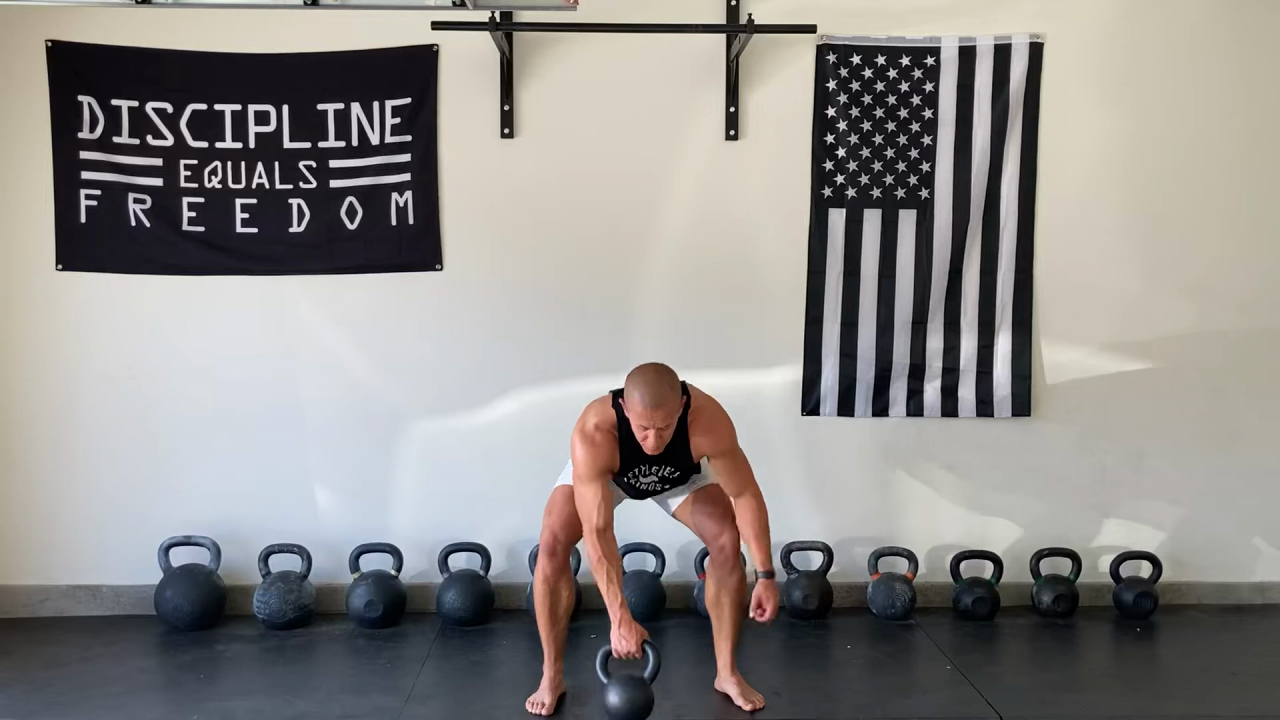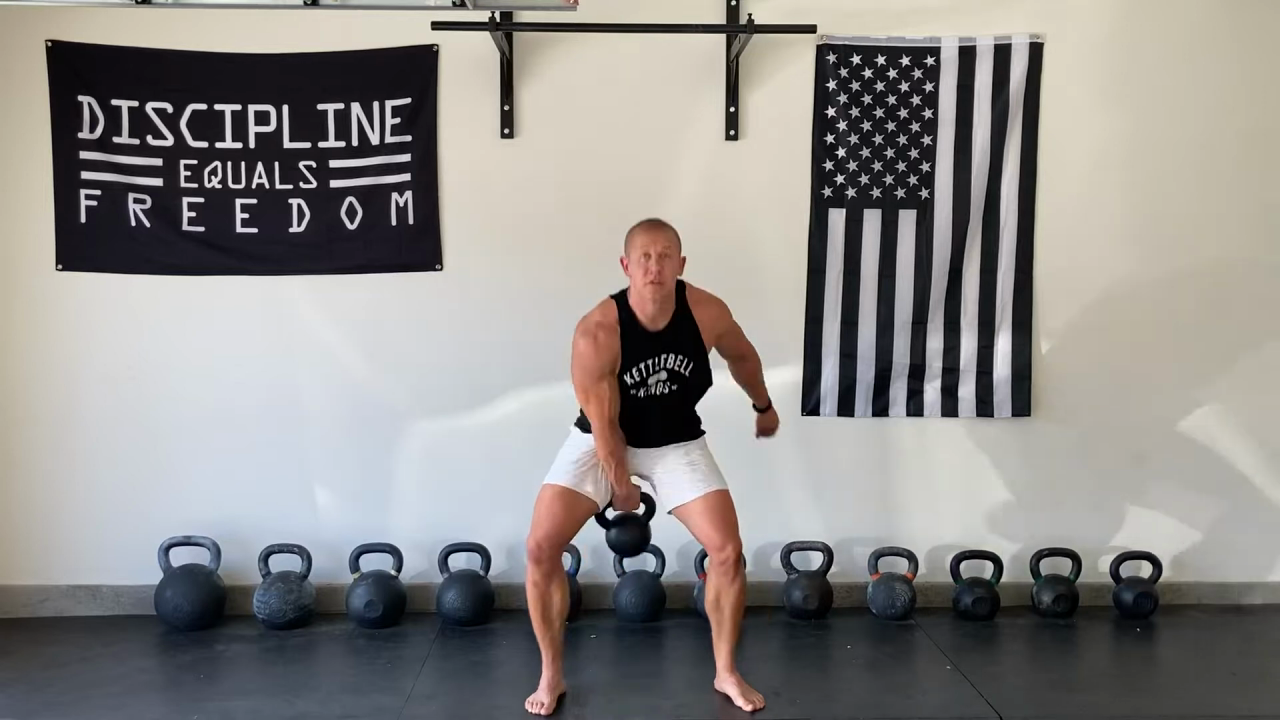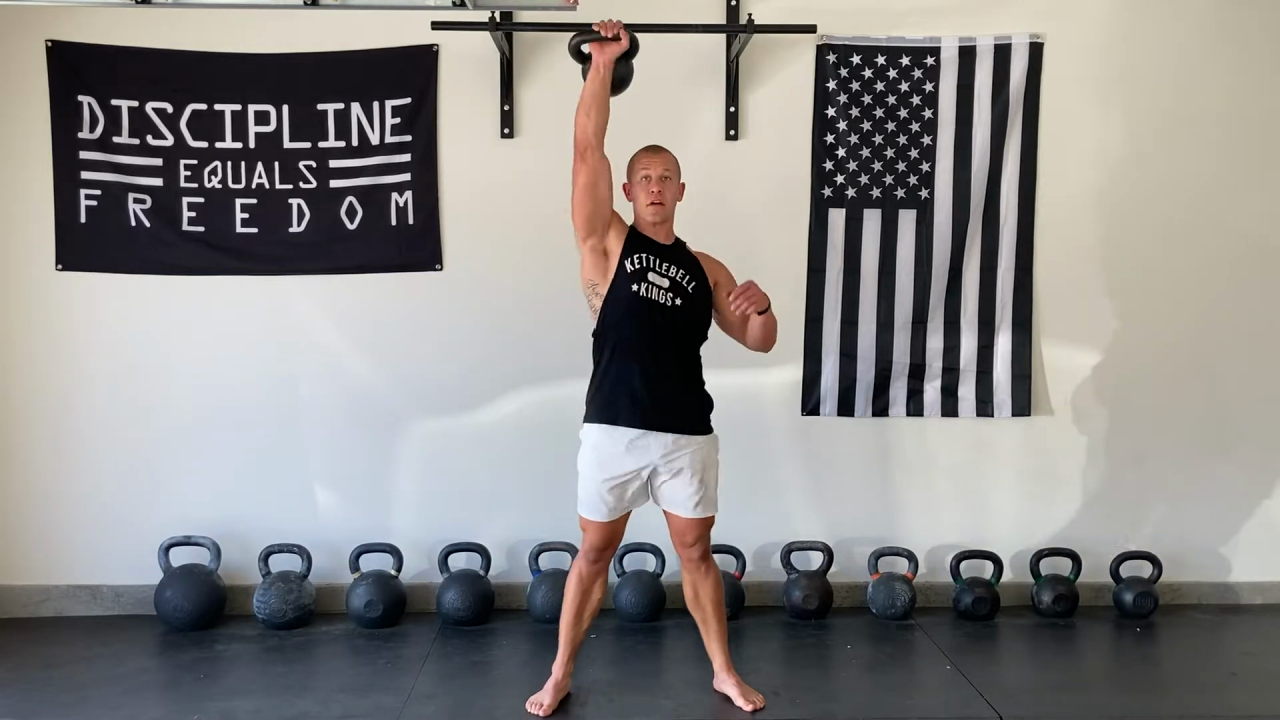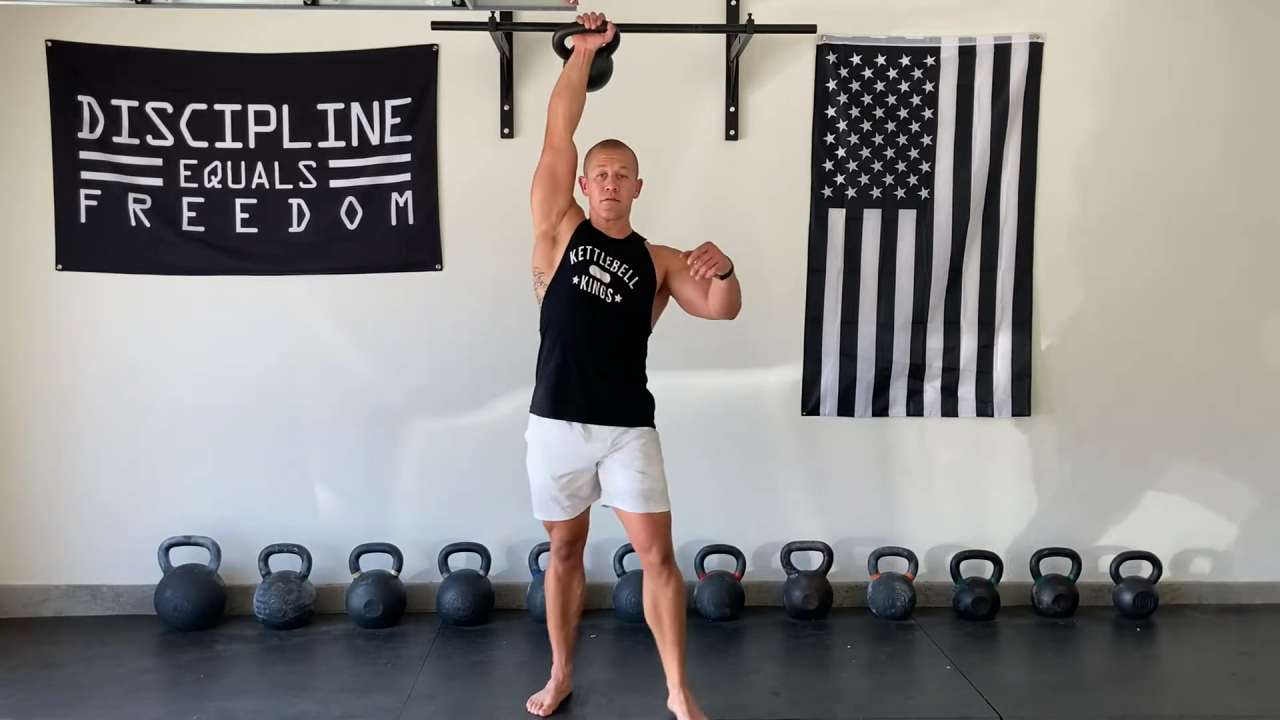
dt=0.7s
person 1, frame 1
left shoulder: (708, 422)
right shoulder: (593, 432)
left elbow: (746, 496)
right elbow: (597, 532)
left wrist: (766, 577)
right wrist: (620, 618)
right hip: (603, 469)
left knee: (728, 544)
right knee: (553, 547)
left ankle: (728, 673)
right ankle: (552, 676)
person 1, frame 2
left shoulder: (704, 309)
right shoulder: (597, 332)
left elbow: (742, 353)
right elbow: (604, 421)
left wrist: (763, 406)
right wrist: (622, 486)
left hip: (676, 442)
right hip: (600, 443)
left knee: (727, 551)
right knee: (542, 549)
left ankle: (726, 672)
right ankle: (551, 675)
person 1, frame 3
left shoulder: (705, 269)
right shoulder: (606, 242)
left elbow: (760, 341)
right elbow: (585, 149)
left wrist: (759, 308)
right wrist: (601, 63)
left hip: (687, 434)
right hip: (613, 430)
left knee: (695, 554)
right knee: (594, 554)
person 1, frame 4
left shoulder: (659, 261)
right shoulder: (558, 232)
left elbow: (721, 306)
right elbow: (557, 137)
left wrist: (724, 272)
right wrist: (584, 51)
left hip: (628, 428)
right hip: (557, 422)
left knee: (656, 556)
right knee: (564, 551)
